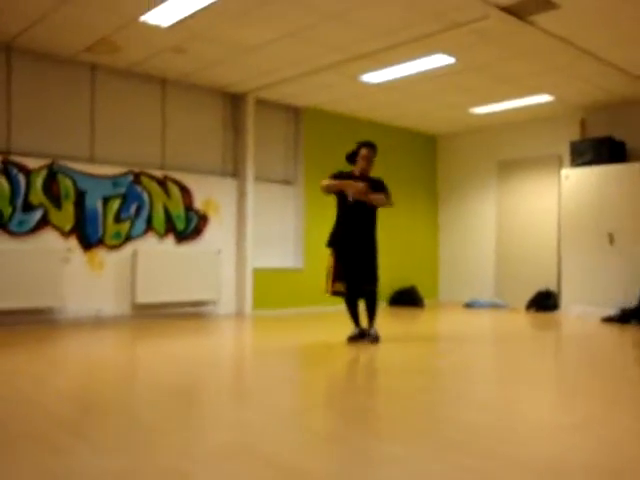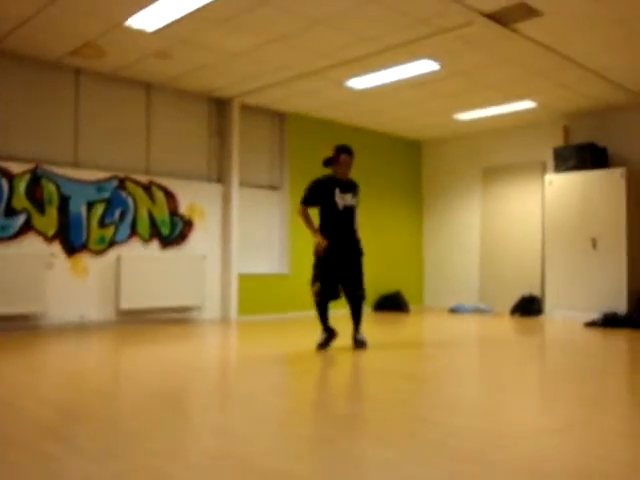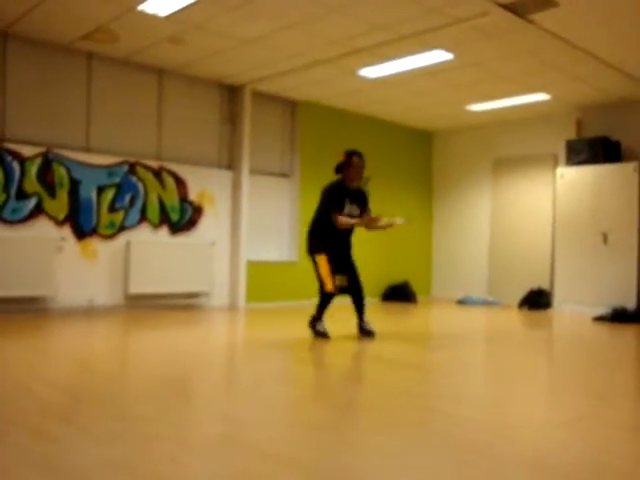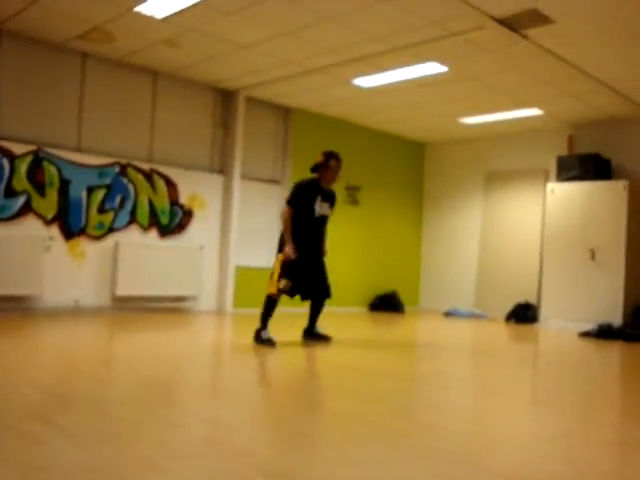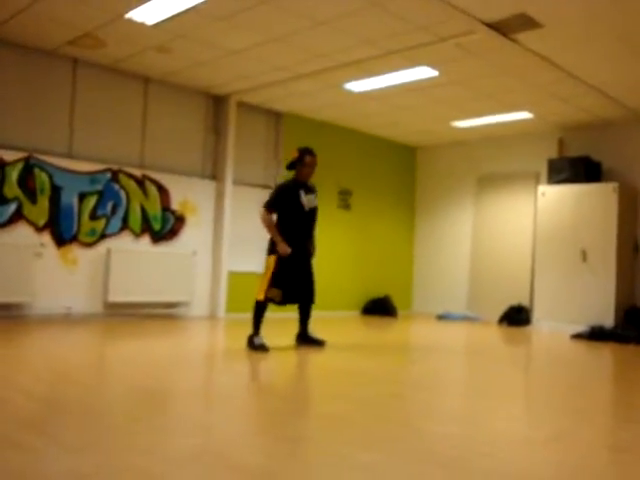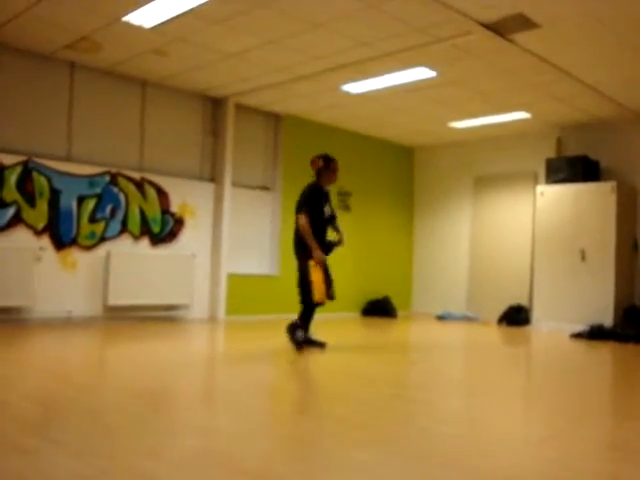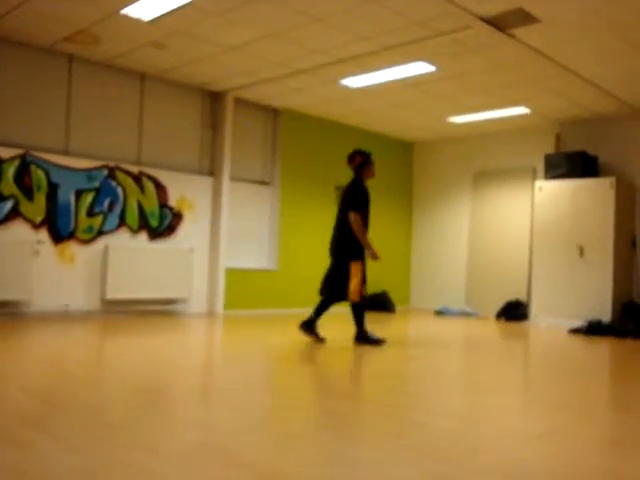
dt=0.5s
person 1, frame 1
left shoulder: (377, 184)
right shoulder: (344, 178)
left elbow: (387, 202)
right elbow: (324, 186)
left wrist: (365, 194)
right wrist: (350, 185)
left hip: (366, 243)
right hip: (342, 242)
left knee: (369, 287)
right knee: (346, 287)
left ankle: (371, 327)
right ankle: (358, 328)
person 1, frame 2
left shoulder: (353, 186)
right shoulder: (320, 184)
right elbow: (303, 210)
right wrist: (317, 234)
left hip: (351, 247)
right hip: (328, 247)
left knee: (356, 291)
right knee: (320, 289)
left ankle: (357, 332)
right ankle: (327, 330)
person 1, frame 3
left shoulder: (360, 195)
right shoulder: (333, 190)
left elbow: (366, 221)
right elbow: (337, 220)
left wrist: (389, 223)
right wrist: (360, 222)
left hip: (341, 245)
right hip: (321, 243)
left knee: (354, 283)
right knee: (333, 283)
left ankle: (362, 322)
right ankle: (317, 320)
person 1, frame 4
left shoulder: (330, 196)
right shoulder: (304, 187)
right elbow: (287, 213)
left wrist: (322, 246)
right wrist: (288, 243)
left hip: (313, 250)
right hip: (293, 247)
left knee: (321, 290)
right knee: (280, 286)
left ankle: (310, 329)
right ankle: (262, 330)
person 1, frame 5
left shoulder: (312, 190)
right shoulder: (285, 189)
right elbow: (266, 215)
left wrist: (311, 245)
right wrist: (279, 242)
left hip: (302, 249)
right hip: (283, 248)
left knee: (307, 292)
right knee: (269, 291)
left ankle: (303, 333)
right ankle: (255, 335)
person 1, frame 6
left shoulder: (323, 193)
right shoulder: (311, 192)
left elbow: (328, 218)
right elbow: (303, 220)
left wrist: (339, 233)
right wrist: (315, 248)
left hip: (312, 249)
right hip: (309, 250)
left knee: (312, 291)
right knee: (320, 291)
left ankle: (302, 331)
right ankle: (298, 325)
person 1, frame 7
left shoulder: (352, 188)
right shoulder: (359, 189)
right elbow: (355, 218)
right wrist: (368, 246)
left hip: (341, 245)
right hip: (350, 248)
left knee: (335, 289)
right knee: (356, 289)
left ankle: (311, 323)
right ankle: (361, 333)
